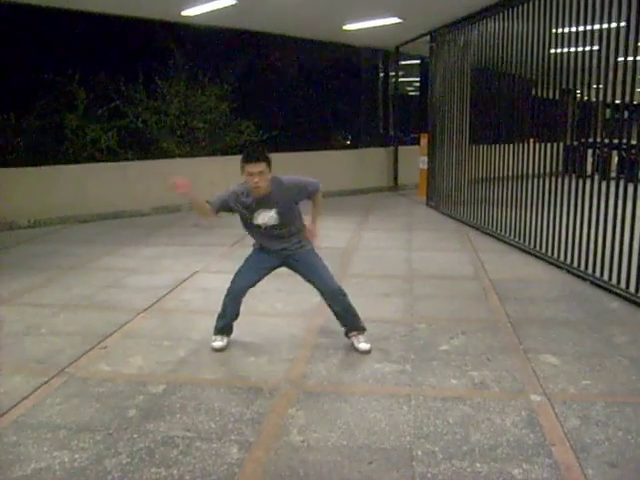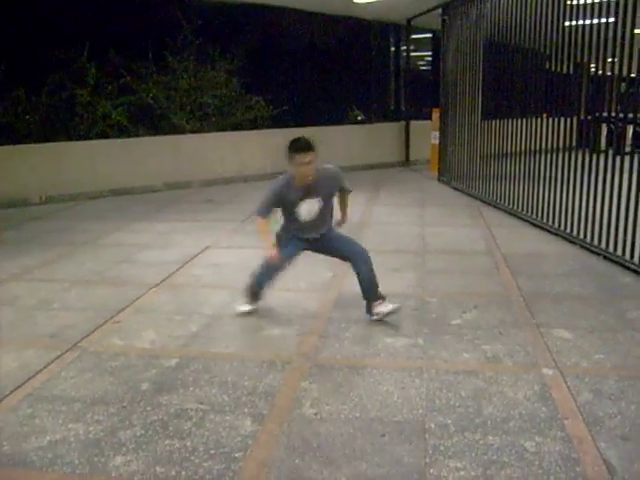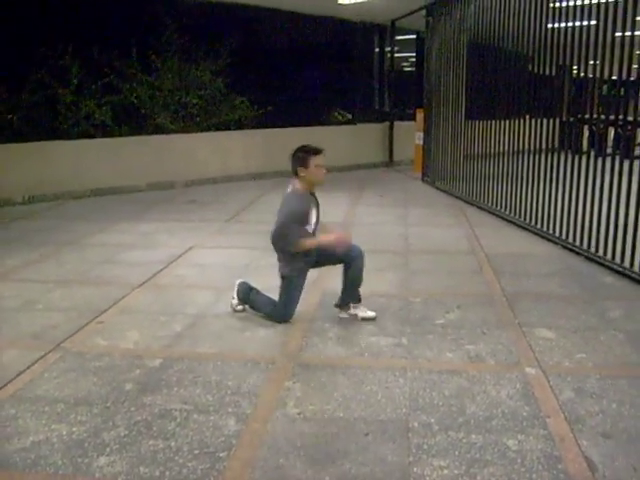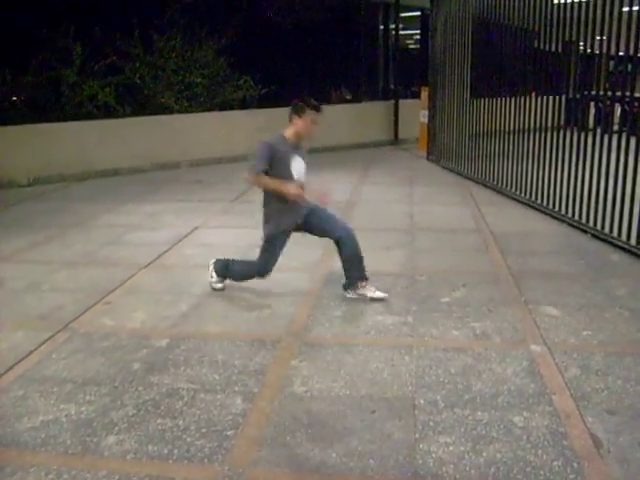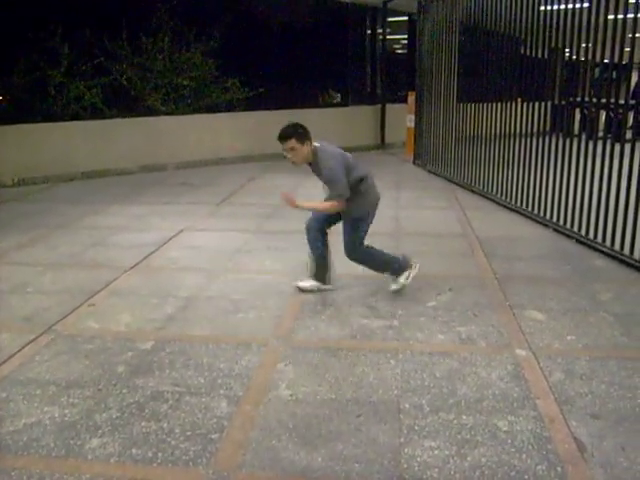
dt=1s
person 1, frame 1
left shoulder: (289, 185)
right shoulder: (237, 196)
left elbow: (316, 188)
right elbow: (208, 211)
left wrist: (313, 223)
right wrist: (189, 194)
left hip: (298, 247)
right hip: (265, 251)
left knee: (330, 289)
right knee: (237, 288)
left ankle: (355, 331)
right ankle: (223, 331)
person 1, frame 2
left shoulder: (330, 174)
right shoulder: (281, 187)
left elbow: (343, 190)
right elbow: (262, 216)
left wrist: (344, 214)
right wrist: (270, 245)
left hip: (322, 233)
right hip: (293, 237)
left knee: (360, 254)
right knee: (270, 268)
left ankle: (375, 304)
right ankle: (252, 295)
person 1, frame 3
left shoulder: (305, 189)
right shoulder: (293, 207)
right elbow: (295, 244)
right wrist: (328, 239)
left hip: (312, 249)
right hip: (294, 261)
left knee: (355, 254)
right knee: (282, 315)
left ankle: (348, 305)
right ankle: (243, 292)
person 1, frame 4
left shoulder: (298, 148)
right shoulder: (272, 145)
right elbow: (252, 176)
right wrist: (286, 189)
left hip: (302, 209)
right hip: (279, 217)
left knee: (345, 234)
right knee: (262, 269)
left ankle: (358, 284)
right ankle: (220, 268)
person 1, frame 5
left shoulder: (329, 163)
right shoulder: (315, 151)
left elbow: (338, 204)
left wrist: (301, 205)
left hip: (362, 197)
right hip: (347, 192)
left knee: (353, 250)
right knee: (314, 226)
left ankle: (403, 268)
right ankle: (320, 278)
